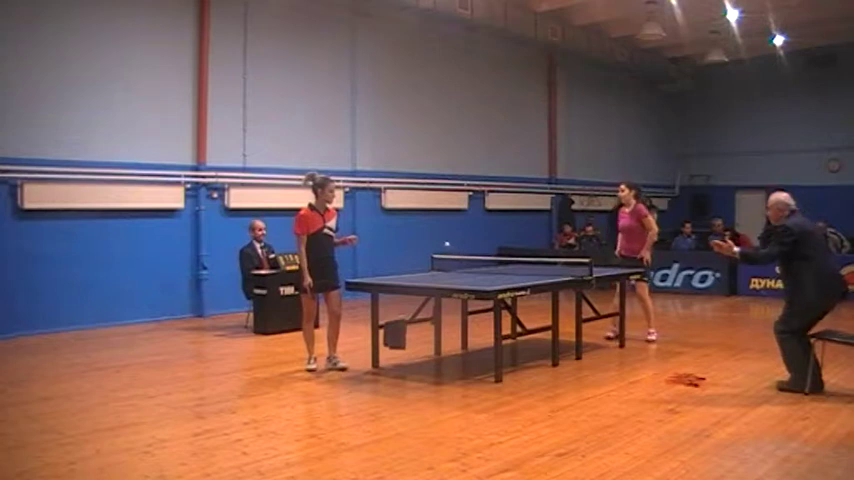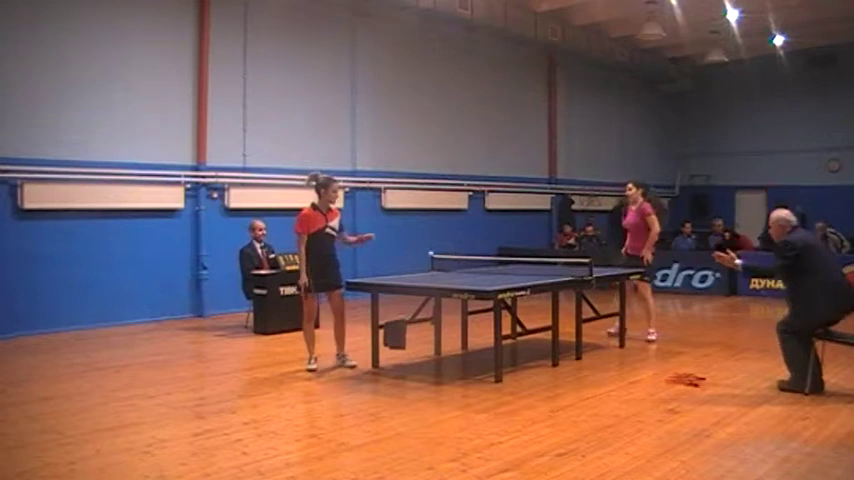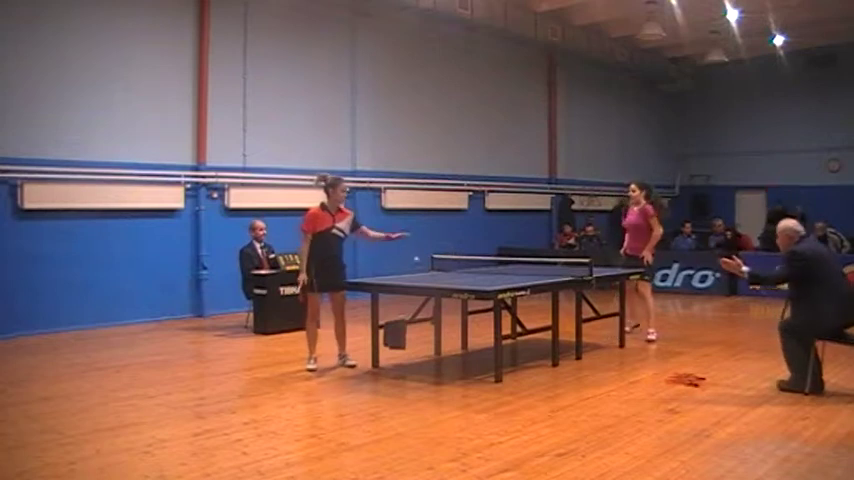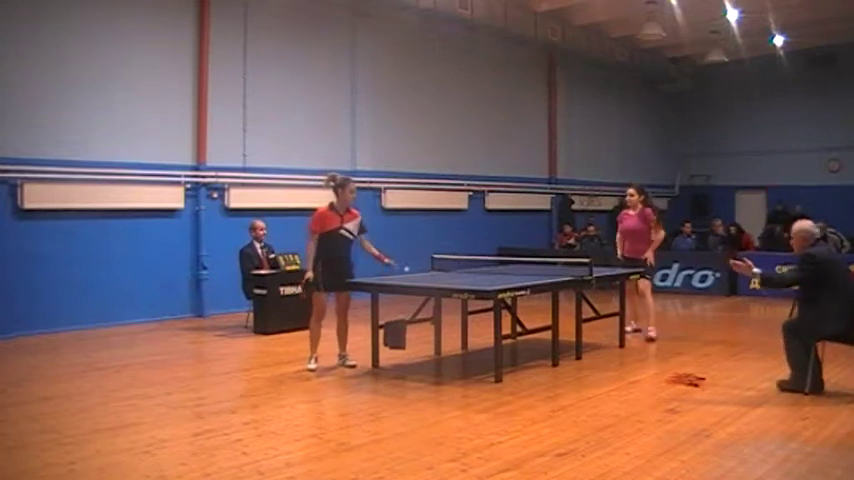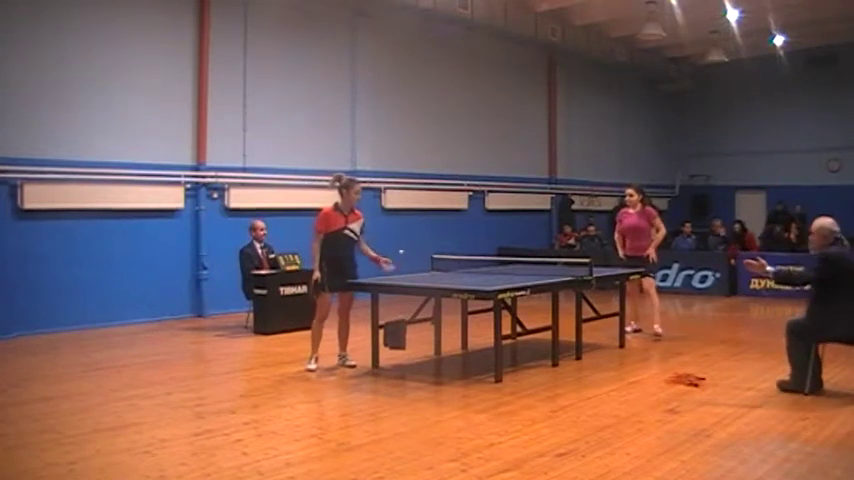
dt=0.2s
person 1, frame 1
left shoulder: (332, 214)
right shoulder: (304, 216)
right elbow: (301, 248)
left wrist: (344, 241)
right wrist: (306, 275)
left hip: (330, 269)
right hip: (312, 272)
left knee: (335, 314)
right knee: (309, 316)
left ankle: (332, 357)
right ankle: (311, 357)
person 1, frame 2
left shoulder: (335, 214)
right shoulder: (306, 215)
left elbow: (344, 239)
right elbow: (302, 247)
left wrist: (360, 239)
right wrist: (303, 274)
left hip: (332, 269)
right hip: (313, 271)
left knee: (339, 313)
right knee: (310, 316)
left ankle: (341, 355)
right ankle: (311, 357)
person 1, frame 3
left shoulder: (346, 215)
right shoulder: (314, 214)
left elbow: (368, 234)
right elbow: (305, 244)
left wrist: (389, 236)
right wrist: (303, 271)
left hip: (337, 269)
right hip: (316, 270)
left knee: (339, 314)
right knee: (313, 315)
left ankle: (343, 354)
right ankle: (312, 357)
person 1, frame 4
left shoulder: (355, 216)
right shoulder: (322, 214)
left elbow: (364, 243)
right elbow: (313, 243)
left wrist: (381, 258)
right wrist: (309, 269)
left hip: (344, 269)
right hip: (324, 269)
left knee: (343, 314)
right knee: (318, 315)
left ankle: (342, 355)
right ankle: (313, 357)
person 1, frame 5
left shoulder: (358, 217)
right shoulder: (327, 214)
left elbow: (361, 245)
right elbow: (317, 243)
left wrist: (378, 259)
right wrist: (316, 269)
left hip: (348, 270)
right hip: (328, 270)
left knee: (344, 314)
right knee: (321, 315)
left ankle: (343, 355)
right ankle: (313, 356)
person 2, frame 1
left shoulder: (788, 227)
right shoulder: (799, 222)
left elbow: (769, 256)
left wrist: (735, 251)
left hip: (813, 289)
right hip: (825, 287)
left knee: (785, 329)
right knee: (794, 329)
left ankle: (802, 380)
right ankle: (810, 378)
person 2, frame 2
left shoulder: (790, 242)
right shoulder: (803, 236)
left elbow: (772, 270)
left wrist: (738, 264)
left hip: (824, 301)
right hip: (837, 297)
left knee: (786, 329)
right knee: (797, 330)
left ankle: (803, 380)
right ankle: (811, 378)
person 2, frame 3
left shoulder: (797, 252)
right shoulder: (811, 245)
left elbow: (777, 278)
left wrist: (743, 271)
left hip: (831, 311)
left knee: (788, 329)
right knee: (798, 328)
left ankle: (802, 380)
right ankle: (812, 378)
person 2, frame 4
left shoulder: (812, 255)
right shoulder: (823, 250)
left elbow: (788, 280)
left wrist: (754, 273)
left hip: (836, 318)
left knee: (791, 328)
right knee: (800, 328)
left ankle: (802, 380)
right ankle: (811, 378)
person 2, frame 5
left shoulder: (830, 255)
left elbow: (803, 278)
left wrist: (768, 271)
left knee: (795, 328)
right knee: (804, 326)
left ankle: (802, 380)
right ankle: (811, 378)
person 3, frame 1
left shoulder: (639, 209)
right shoulder: (621, 212)
left elbow: (654, 230)
left wrist: (646, 250)
right wrist: (619, 247)
left hip: (639, 258)
right hip: (624, 257)
left knee: (642, 293)
right knee: (620, 292)
left ankle: (651, 329)
right ankle: (614, 327)
person 3, frame 2
left shoulder: (645, 207)
right shoulder: (630, 209)
left elbow: (656, 229)
left wrist: (647, 249)
left hip: (643, 256)
right hip: (630, 255)
left knee: (644, 293)
left ankle: (651, 330)
person 3, frame 3
left shoulder: (648, 209)
right shoulder: (630, 209)
left elbow: (658, 231)
left wrist: (648, 250)
right wrist: (625, 246)
left hip: (642, 256)
right hip: (629, 255)
left knee: (644, 292)
right knee: (629, 289)
left ankle: (651, 330)
right ankle: (634, 320)
person 3, frame 4
left shoulder: (647, 213)
right shoulder: (623, 214)
left elbow: (660, 233)
right elbow: (619, 234)
left wrist: (650, 251)
right wrist: (619, 250)
left hip: (643, 258)
right hip: (627, 258)
left knee: (644, 290)
right knee: (630, 291)
left ankle: (651, 328)
right ankle: (635, 323)
person 3, frame 5
left shoulder: (648, 211)
right shoulder: (622, 214)
left elbow: (662, 231)
right elbow: (618, 234)
left wrist: (652, 247)
right wrist: (620, 250)
left hip: (645, 256)
right hip: (629, 257)
left knee: (649, 289)
left ankle: (657, 325)
right ankle: (635, 324)
